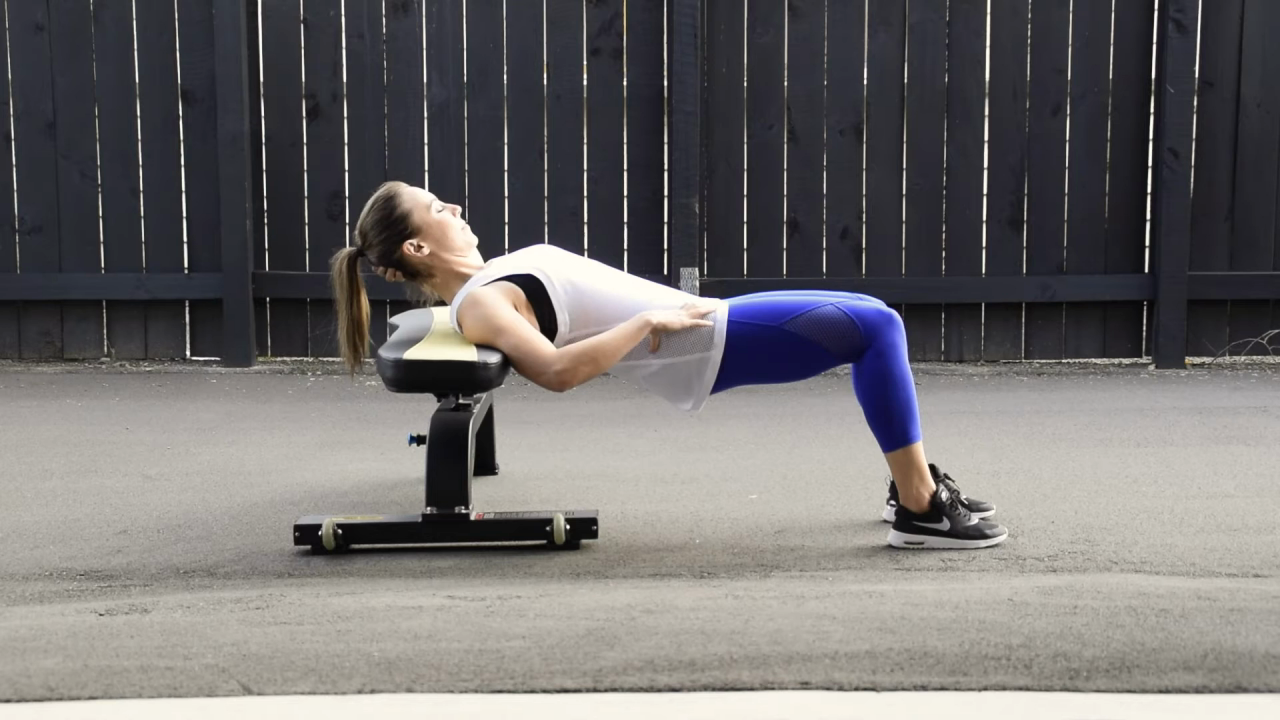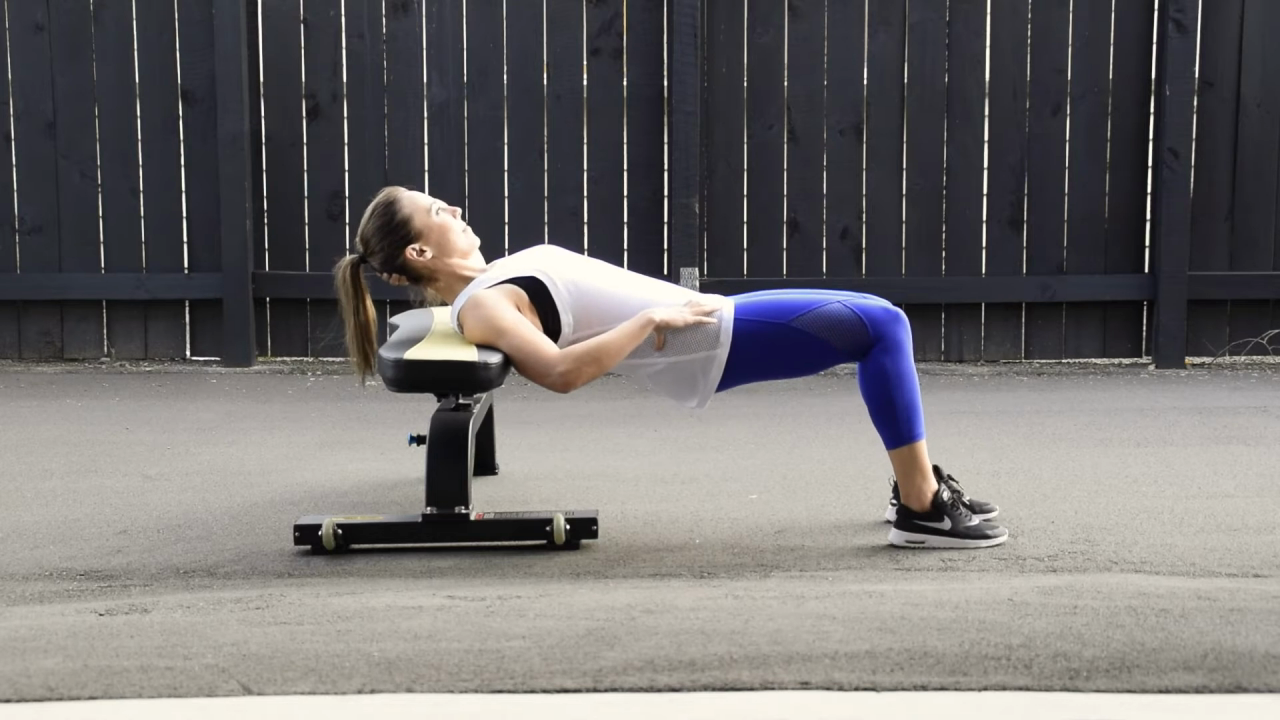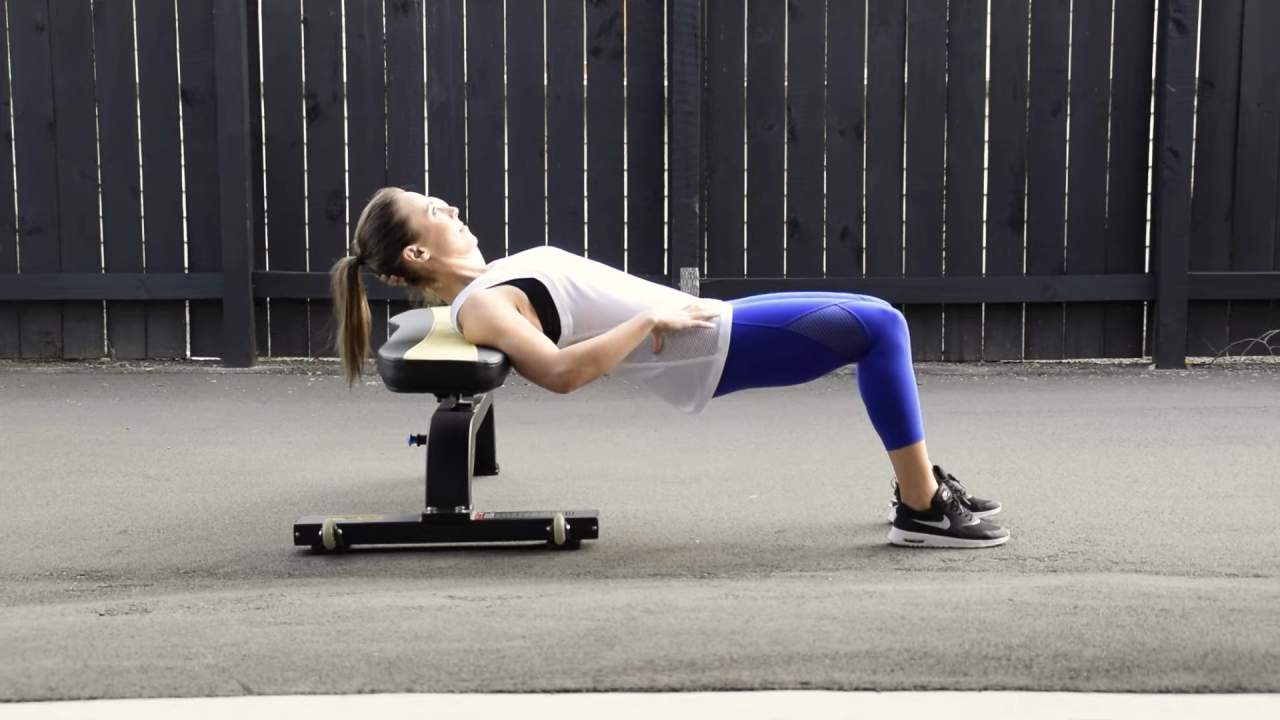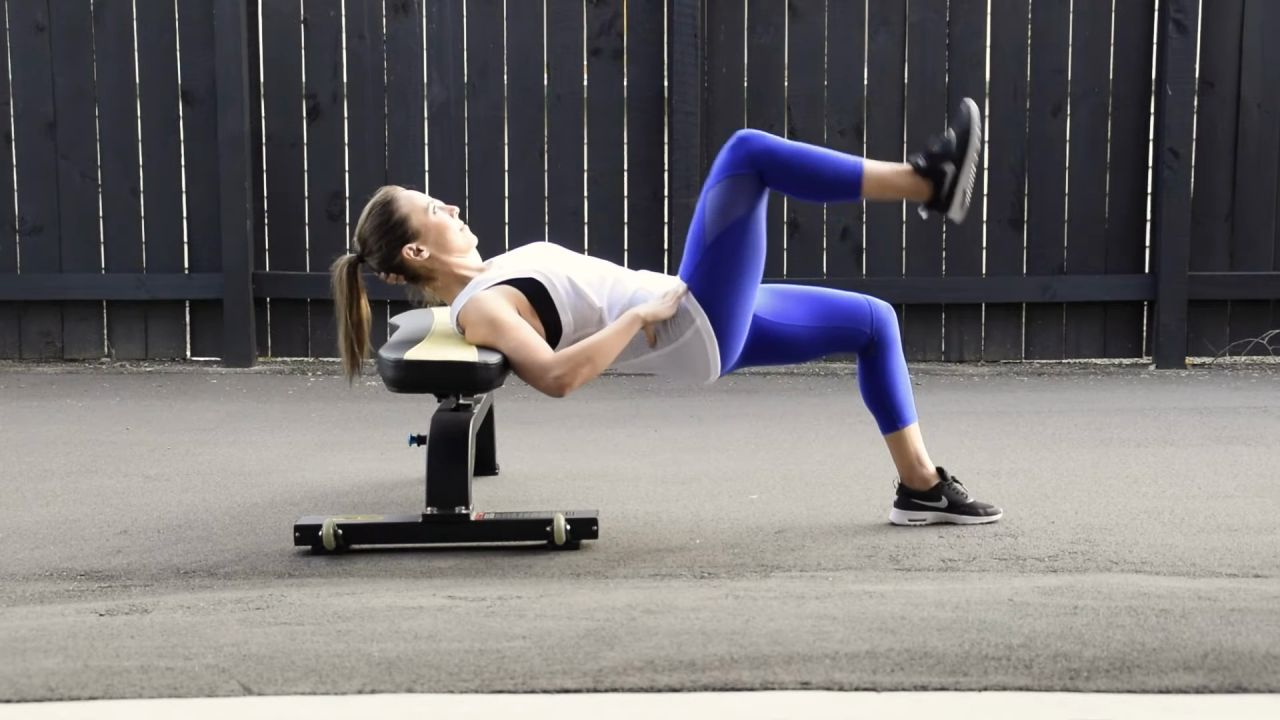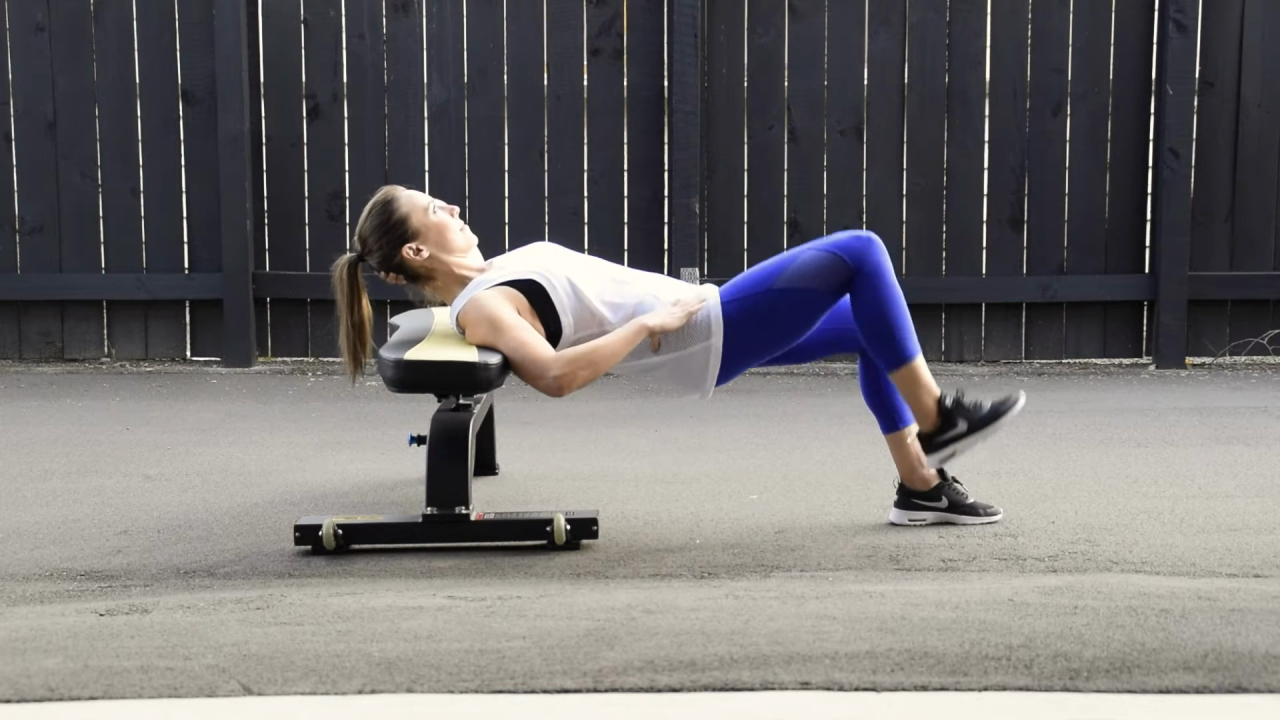
dt=1s
person 1, frame 1
left shoulder: (485, 281)
right shoulder: (477, 305)
right elbow: (558, 370)
left wrist: (668, 308)
right wrist: (652, 321)
left hip: (704, 326)
right hip: (704, 347)
left knee: (873, 322)
right knee: (875, 326)
left ankle: (914, 483)
right ankle: (921, 508)
person 1, frame 2
left shoulder: (486, 284)
right shoulder: (480, 307)
right elbow: (562, 371)
left wrist: (671, 304)
right wrist: (654, 318)
left hip: (711, 324)
right hip: (710, 345)
left knee: (880, 320)
right knee: (882, 326)
left ankle: (917, 484)
right ankle: (921, 508)
person 1, frame 3
left shoulder: (486, 281)
right shoulder: (480, 306)
right elbow: (561, 371)
left wrist: (673, 307)
right wrist: (653, 319)
left hip: (707, 330)
right hip: (704, 352)
left knee: (878, 322)
right knee: (880, 326)
left ankle: (919, 482)
right ankle: (923, 508)
person 1, frame 4
left shoulder: (483, 280)
right shoulder: (479, 309)
right elbow: (557, 376)
right wrist: (641, 311)
left hip: (703, 325)
right hip: (693, 330)
left knee: (873, 322)
right knee: (744, 152)
left ankle: (921, 488)
right ankle: (929, 181)
person 1, frame 5
left shoulder: (486, 281)
right shoulder: (478, 310)
right elbow: (557, 375)
right wrist: (650, 321)
left hip: (705, 318)
right hip: (701, 342)
left knee: (863, 325)
right knee: (859, 255)
left ankle: (920, 487)
right ankle: (936, 421)
